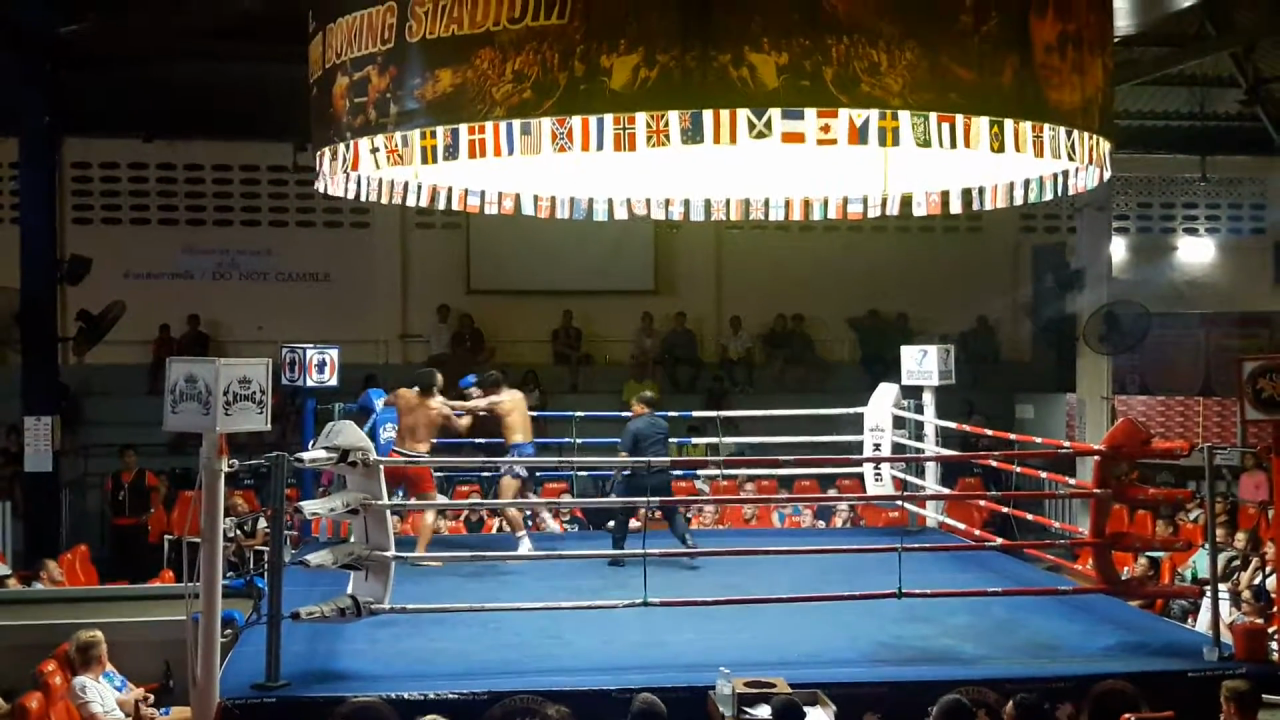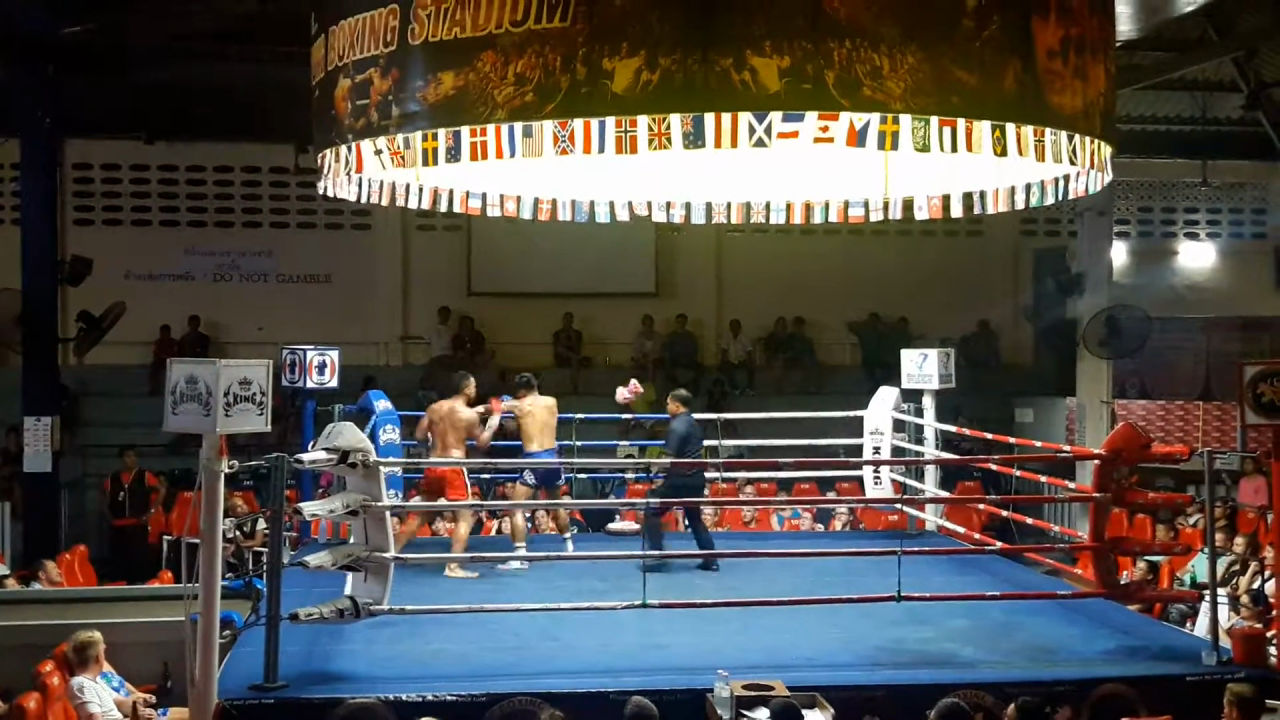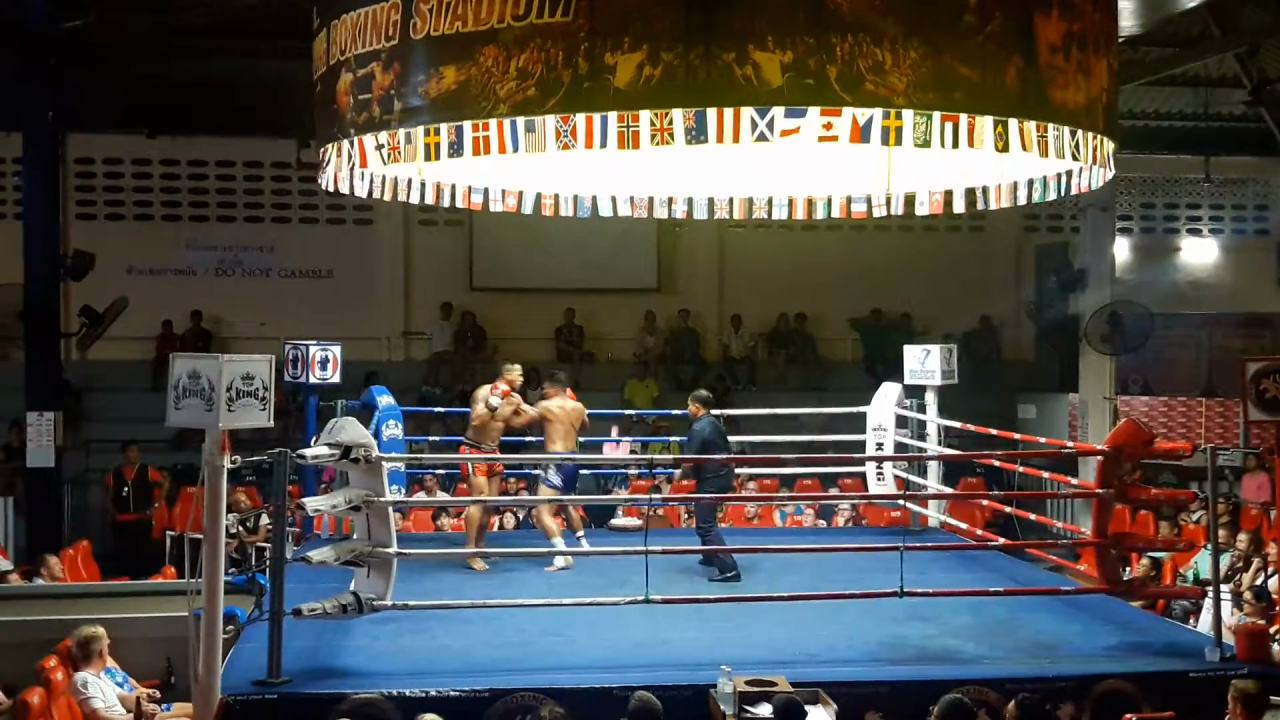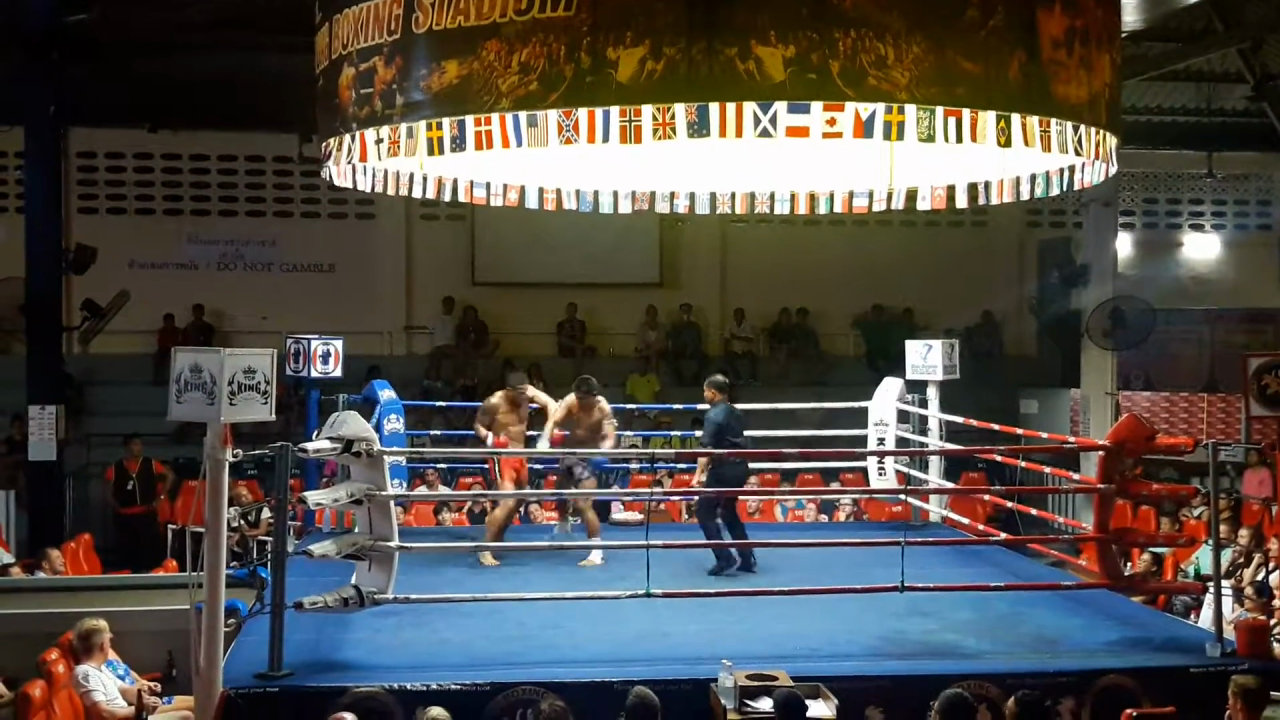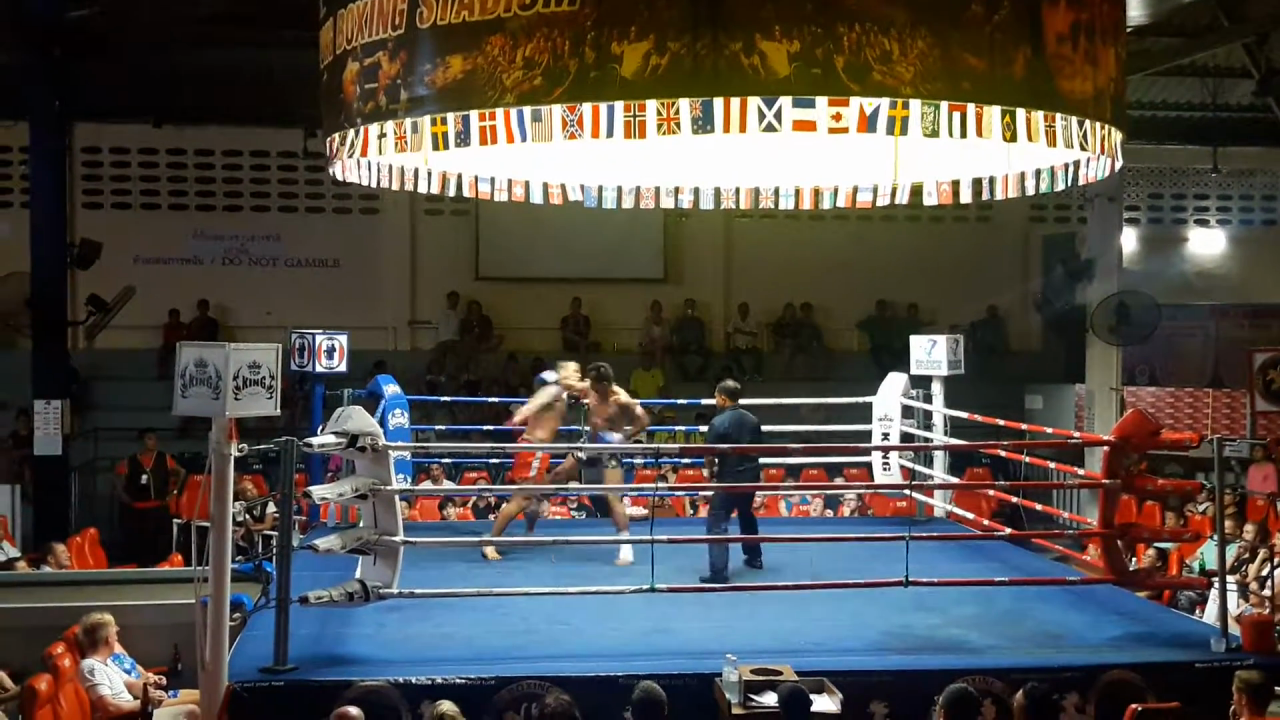
dt=0.3s
person 1, frame 1
left shoulder: (403, 395)
right shoulder: (442, 410)
left elbow: (387, 402)
right elbow: (461, 426)
left hip: (396, 457)
right hip: (418, 462)
right knee: (431, 507)
right ankle: (421, 554)
person 1, frame 2
left shoulder: (434, 408)
right shoulder: (470, 416)
left elbow: (419, 436)
right elbow: (483, 442)
right wrist: (493, 422)
left hip: (432, 467)
right hip: (453, 468)
left knee: (420, 513)
right knee: (465, 517)
left ankle: (394, 551)
right ankle: (453, 567)
person 1, frame 3
left shoulder: (513, 396)
right shoulder: (483, 392)
left elbow: (515, 423)
right elbow: (475, 421)
right wrist: (491, 403)
left hip: (492, 452)
right hip: (474, 451)
left knee: (490, 503)
right knee: (479, 500)
left ankle: (479, 546)
right ankle: (471, 553)
person 1, frame 4
left shoulder: (529, 393)
right shoulder: (492, 403)
left elbow: (551, 404)
right elbow: (478, 426)
right wrist: (490, 439)
left hip: (520, 456)
right hip: (502, 457)
left knee: (517, 502)
right knee: (507, 503)
left ankle: (496, 539)
right ankle: (484, 549)
person 1, frame 5
left shoulder: (556, 391)
right shoulder: (554, 391)
left hip: (536, 450)
right hip: (533, 451)
left knee: (536, 495)
right knee: (520, 500)
left ankle: (529, 534)
right ankle: (489, 543)
person 2, frame 1
left shoulder: (496, 400)
right shoulder: (518, 394)
left elbow: (466, 407)
right wrist: (479, 395)
left hip: (518, 452)
right hip: (529, 449)
left knee: (504, 501)
right knee: (522, 493)
left ankle: (525, 545)
right ankle: (546, 519)
person 2, frame 2
left shoulder: (519, 405)
right shoulder: (551, 402)
left hip: (535, 461)
right hip: (552, 457)
left knee: (516, 510)
right knee: (556, 505)
left ankle: (519, 558)
right ankle: (569, 547)
person 2, frame 3
left shoulder: (546, 406)
right shoulder: (579, 407)
left hip: (556, 463)
right hip: (571, 460)
left knee: (542, 512)
right knee: (565, 505)
left ankle: (562, 556)
right ankle: (582, 543)
person 2, frame 4
left shoulder: (604, 409)
right shoulder: (571, 400)
left elbow: (610, 437)
right elbow: (553, 420)
left wrist: (604, 451)
right wrist: (545, 439)
right hip: (571, 451)
left knee: (582, 505)
left ankle: (597, 552)
right ankle: (562, 526)
person 2, frame 5
left shoulder: (623, 401)
right shoulder: (592, 388)
left elbow: (643, 422)
left wrist: (623, 438)
right hip: (592, 442)
left knee: (612, 499)
right knee: (560, 474)
left ankle: (626, 547)
person 3, frame 1
left shoulder: (633, 426)
right shoulder: (664, 425)
left elbow: (625, 455)
left wrist: (619, 474)
left hip: (639, 478)
right hip: (662, 477)
left knee: (622, 515)
right knee: (672, 513)
left ankle: (617, 555)
right ankle: (689, 543)
person 3, frame 2
left shoulder: (676, 426)
right shoulder: (694, 425)
left elbow: (671, 458)
left wrist: (661, 479)
left hip: (679, 479)
right hip: (697, 478)
left knee: (652, 513)
right knee: (694, 518)
left ankle: (657, 557)
right ankle: (710, 560)
person 3, frame 3
left shoulder: (698, 428)
right shoulder: (716, 425)
left elbow: (690, 460)
left wrist: (681, 474)
left hip: (709, 482)
right hip: (723, 479)
left knee: (705, 527)
right knee: (709, 520)
left ankle: (728, 569)
right ankle: (711, 556)
person 3, frame 4
left shoulder: (713, 415)
right shoulder: (734, 412)
left elbow: (707, 449)
left wrist: (698, 474)
left hip: (723, 470)
right hip: (739, 469)
left knee: (704, 512)
right knee: (730, 513)
left ankle: (724, 559)
right ankle: (747, 559)
person 3, frame 5
left shoulder: (719, 423)
right shoulder: (752, 419)
left elbow: (709, 454)
right elbow: (759, 446)
left wrist: (712, 472)
left hip: (731, 478)
right hip: (752, 476)
left knee: (716, 522)
right knee: (745, 513)
left ankle: (719, 571)
right ankle: (753, 557)
